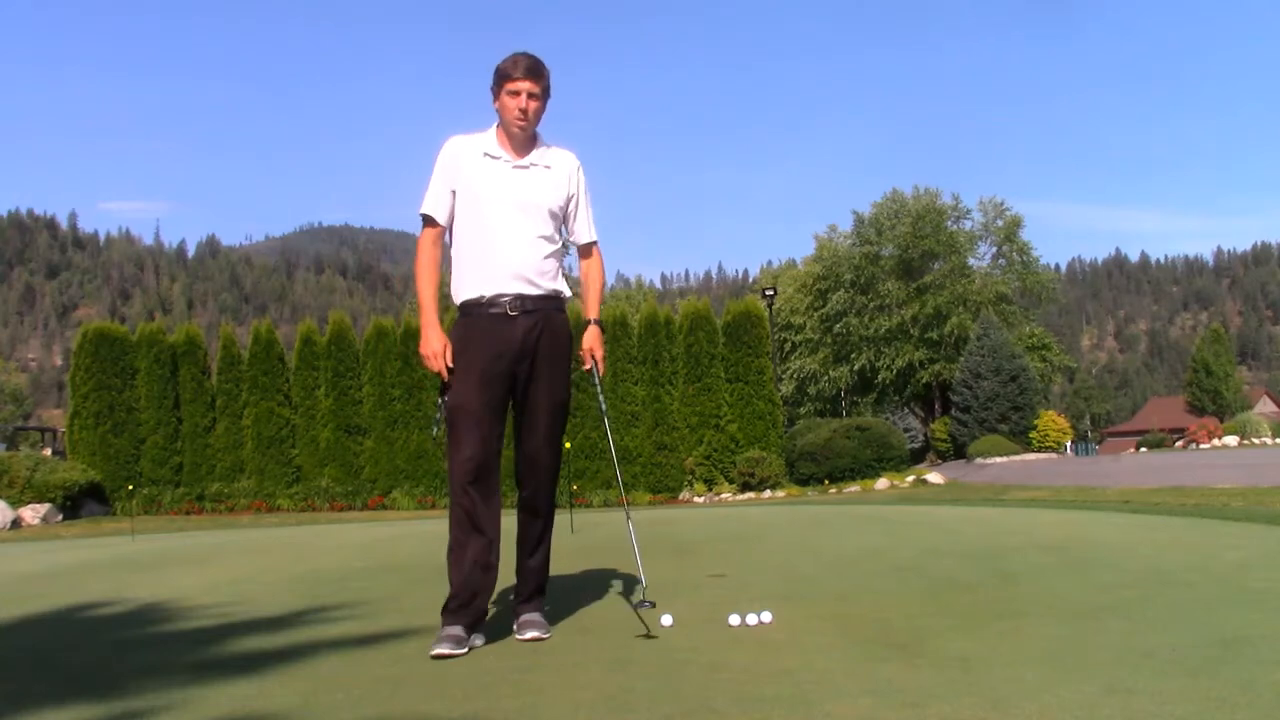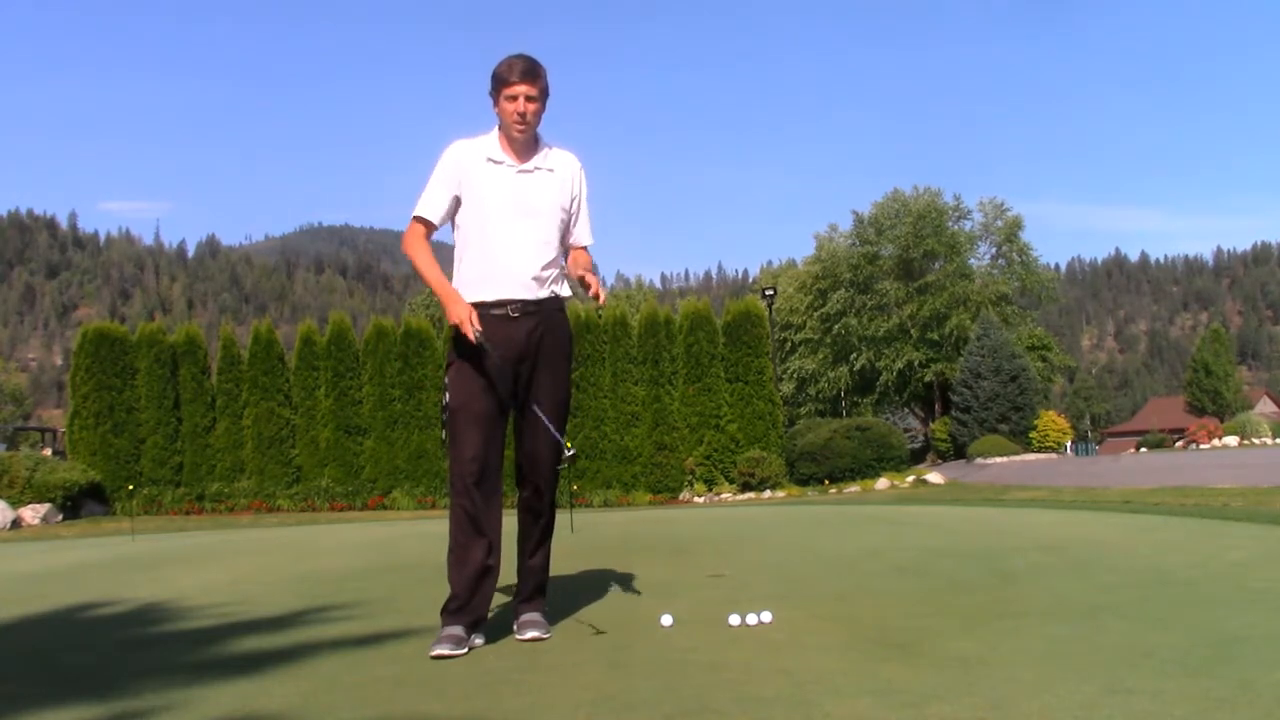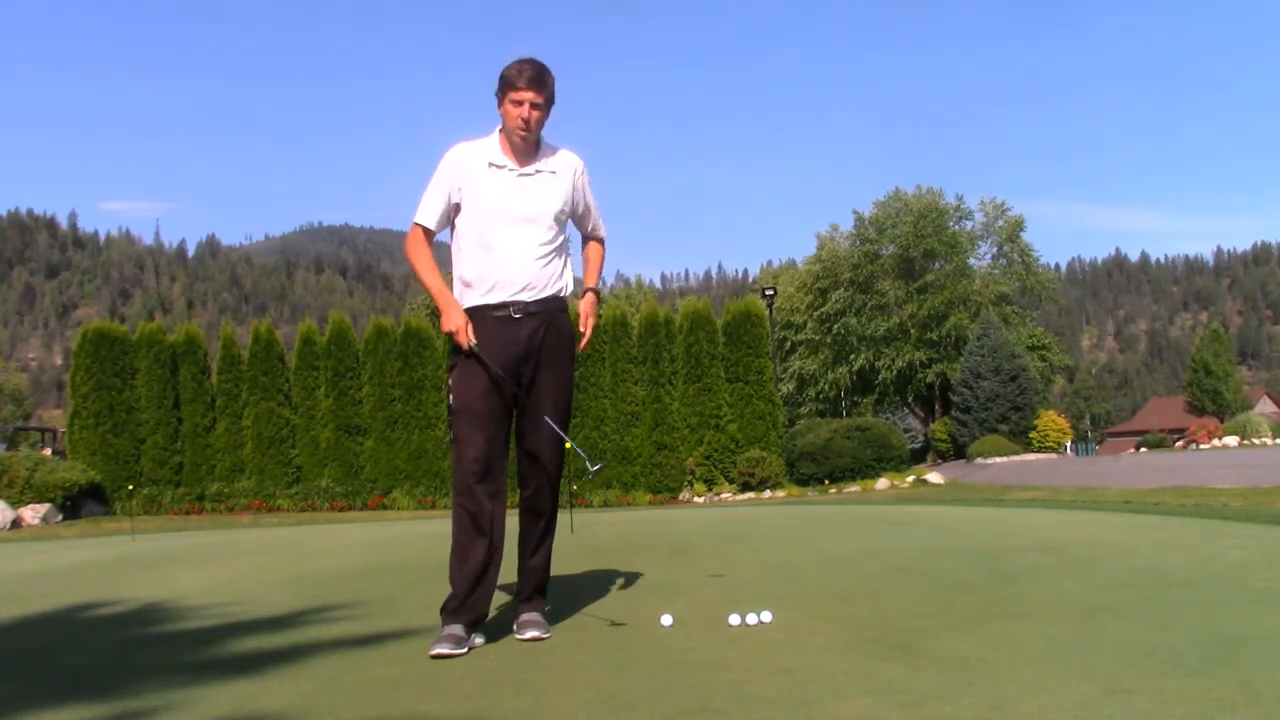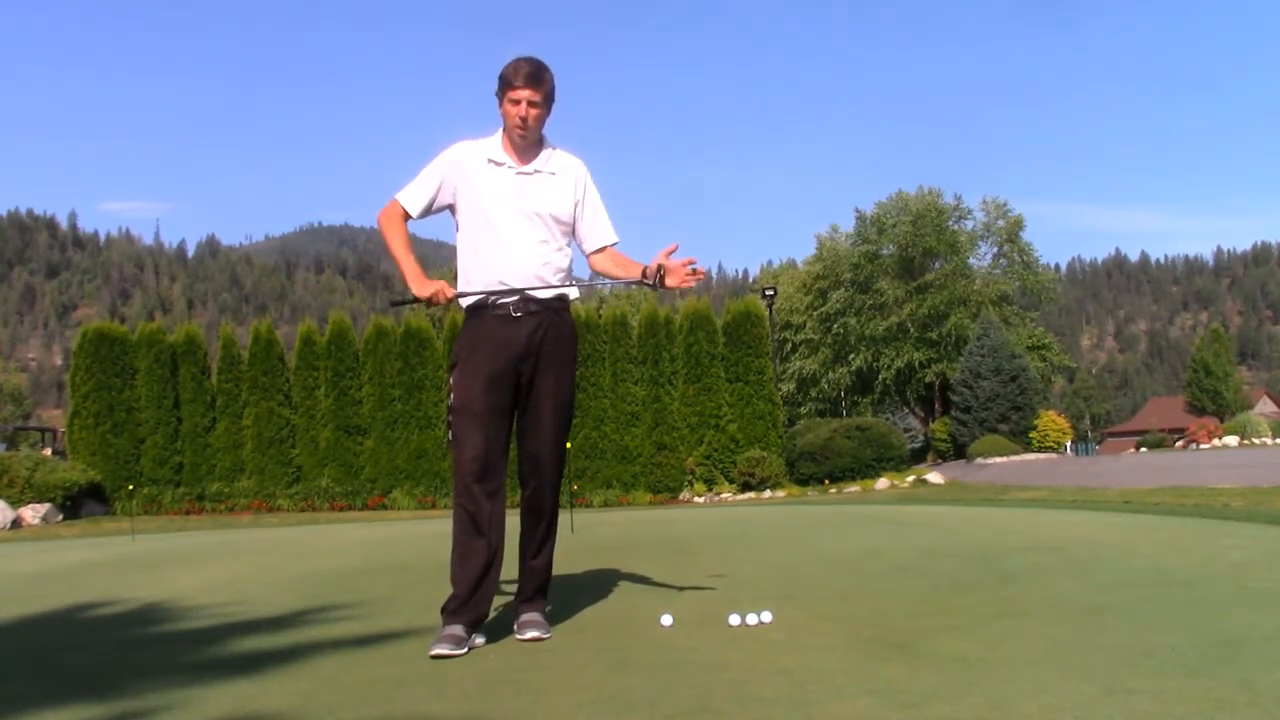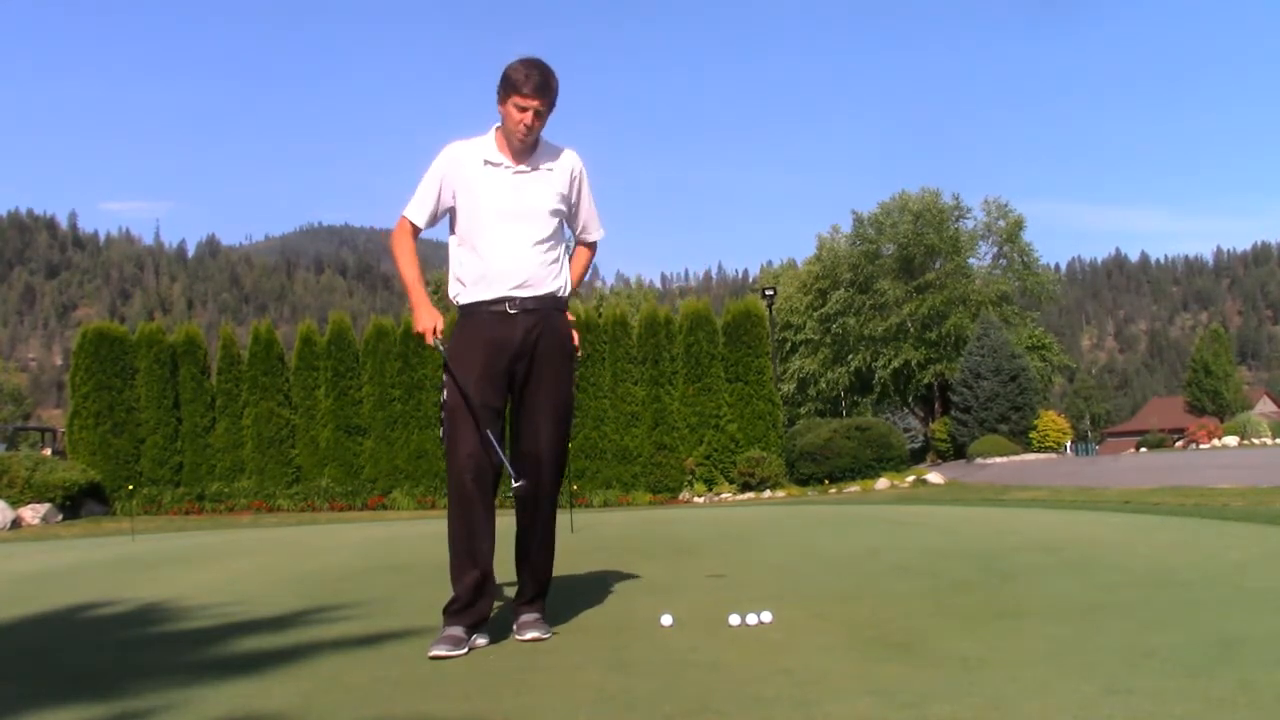
dt=1s
person 1, frame 1
left shoulder: (566, 166)
right shoulder: (459, 153)
left elbow: (588, 252)
right elbow: (430, 239)
left wrist: (593, 323)
right wrist: (430, 323)
left hip: (545, 323)
right hip: (479, 322)
left knee: (540, 465)
right knee: (472, 466)
left ankle: (531, 602)
right ankle: (463, 615)
person 1, frame 2
left shoulder: (567, 167)
right shoulder: (462, 157)
left elbow: (576, 247)
right elbow: (416, 234)
left wrist: (587, 277)
right wrist: (449, 295)
left hip: (546, 325)
right hip: (479, 324)
left knee: (540, 466)
right knee: (472, 467)
left ankle: (531, 602)
right ankle: (463, 614)
person 1, frame 3
left shoulder: (569, 168)
right shoulder: (462, 160)
left elbow: (593, 238)
right elbow: (418, 237)
left wrist: (589, 294)
right wrist: (448, 304)
left hip: (549, 327)
right hip: (481, 326)
left knee: (542, 468)
right knee: (476, 468)
left ankle: (531, 603)
right ankle: (463, 615)
person 1, frame 4
left shoulder: (572, 171)
right shoulder: (463, 160)
left elbow: (600, 252)
right elbow: (392, 214)
left wrist: (649, 272)
right wrist: (416, 278)
left hip: (550, 325)
right hip: (487, 324)
left knee: (543, 468)
right knee: (476, 465)
left ankle: (532, 603)
right ankle: (465, 614)
person 1, frame 5
left shoulder: (568, 166)
right shoulder: (459, 158)
left elbow: (586, 241)
right elbow: (404, 231)
left wrist: (563, 299)
right wrist: (420, 303)
left hip: (546, 325)
right hip: (480, 322)
left knee: (541, 466)
right knee: (470, 464)
left ankle: (532, 604)
right ankle: (466, 615)
